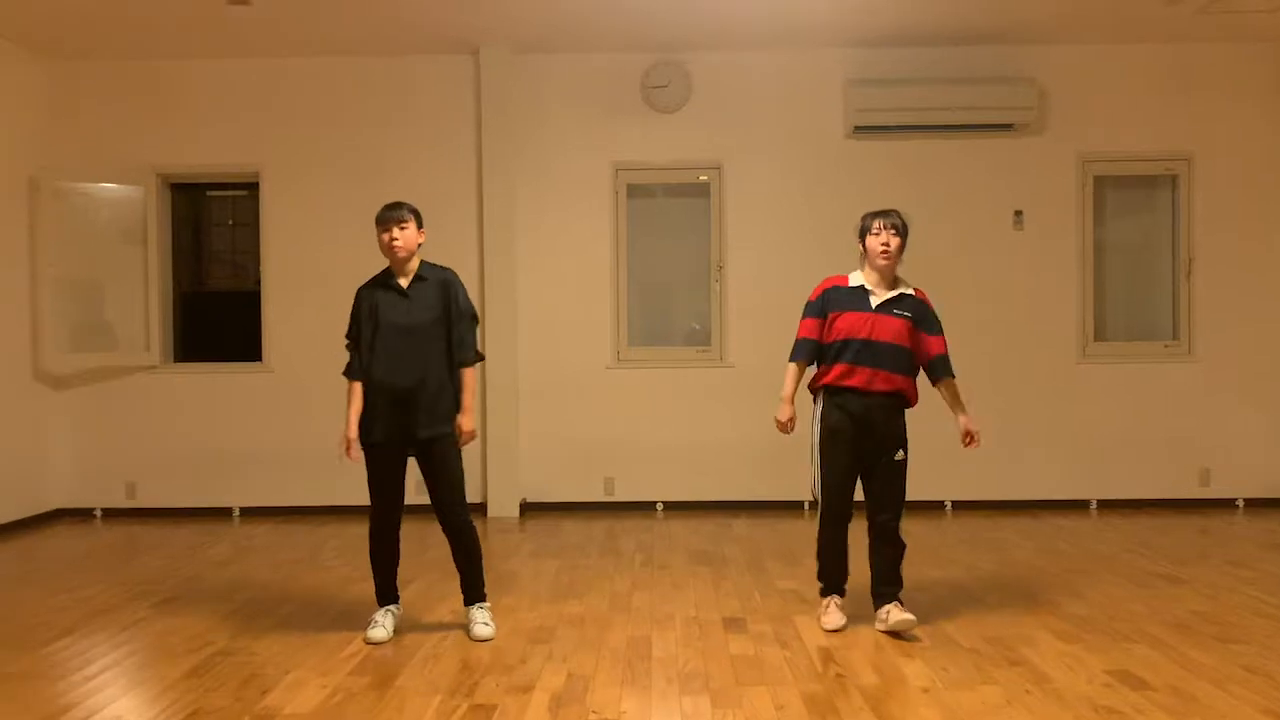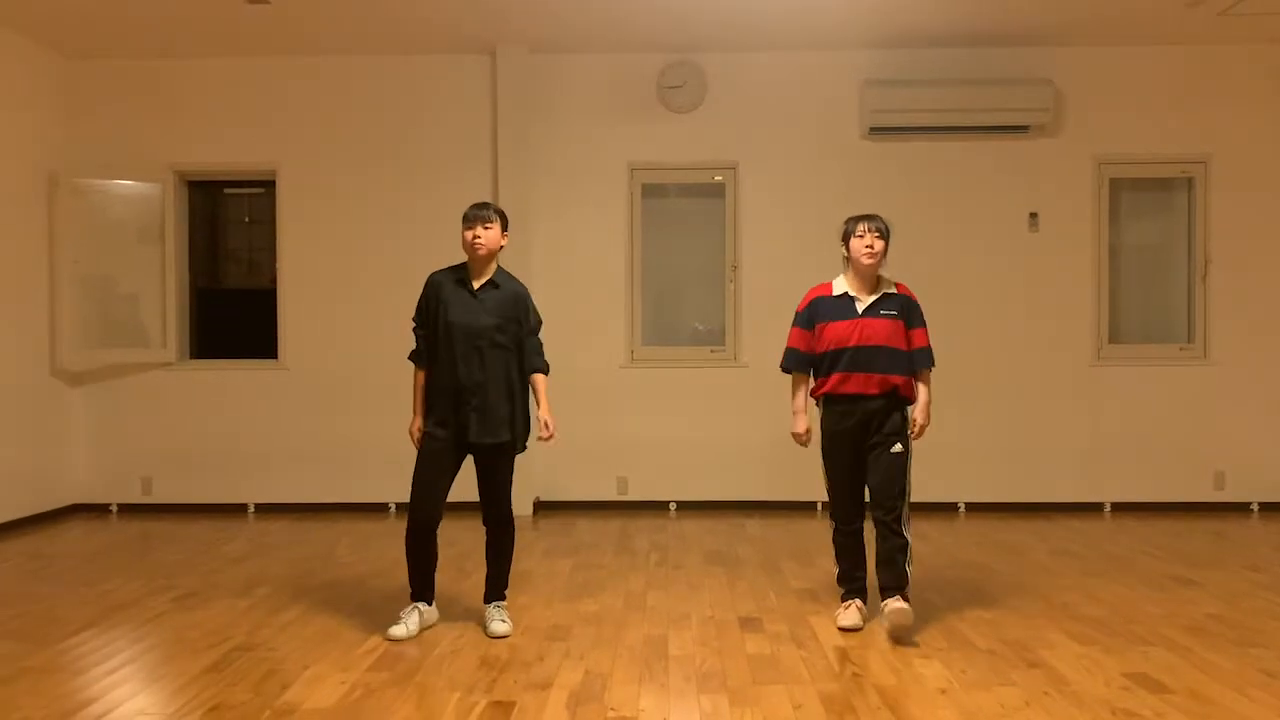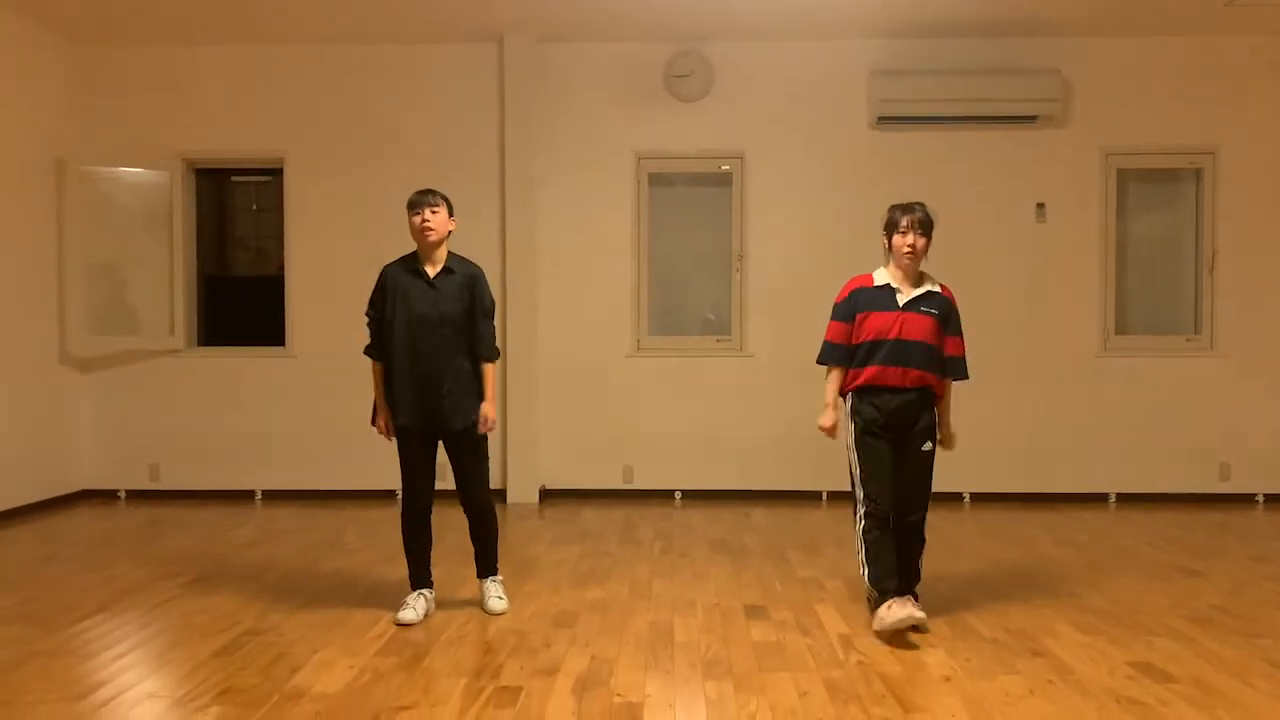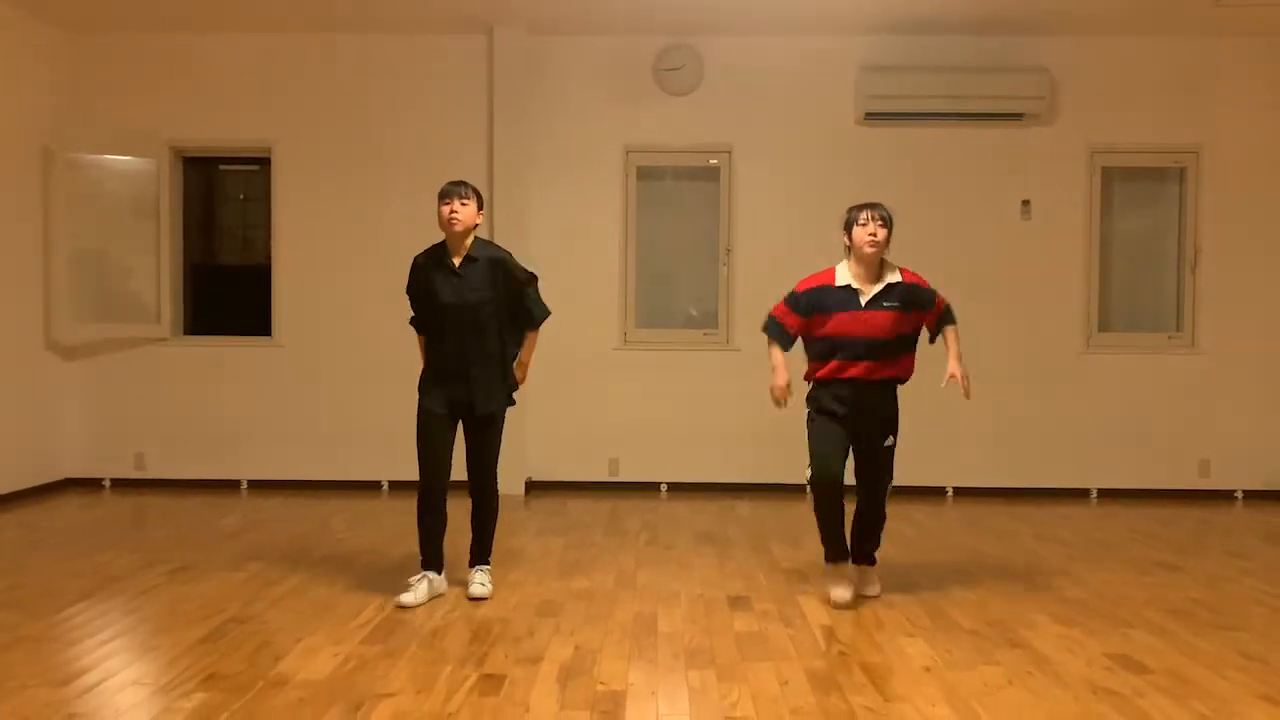
dt=1s
person 1, frame 1
left shoulder: (445, 284)
right shoulder: (368, 294)
left elbow: (465, 351)
right elbow: (357, 364)
left wrist: (467, 410)
right wrist: (352, 420)
left hip: (436, 420)
right hip: (383, 422)
left knee: (454, 514)
right knee: (384, 519)
left ankle: (477, 604)
right ankle: (388, 606)
person 1, frame 2
left shoulder: (515, 293)
right shoulder: (438, 285)
left elbow: (532, 357)
right elbow: (423, 354)
left wrist: (543, 407)
right wrist: (418, 412)
left hip: (497, 420)
right hip: (444, 420)
left knee: (498, 516)
right knee: (422, 513)
left ankle: (496, 602)
right ankle: (421, 603)
person 1, frame 3
left shoulder: (470, 276)
right shoulder: (392, 277)
left elbow: (485, 344)
right elbow: (378, 347)
left wrist: (488, 399)
right wrist: (381, 404)
left hip: (461, 405)
right hip: (411, 408)
left knee: (476, 497)
right knee: (416, 501)
left ankle: (490, 579)
right ankle: (421, 589)
person 1, frame 4
left shoulder: (498, 262)
right shoulder: (424, 265)
left elbow: (533, 315)
left wrist: (520, 365)
right wrist: (428, 369)
left hip: (488, 388)
right hip: (437, 389)
left knee: (482, 481)
right knee: (431, 481)
left ankle: (480, 566)
right ankle: (431, 572)
person 2, frame 1
left shoulder: (916, 303)
right shoulder: (831, 291)
left elbow: (938, 364)
right elbow: (804, 350)
left wrist: (961, 414)
right wrist: (786, 399)
left hip: (887, 413)
right hip: (838, 408)
left knee: (887, 514)
right knee: (834, 507)
left ankle: (887, 602)
right ankle: (831, 593)
person 2, frame 2
left shoulder: (903, 300)
right shoulder: (818, 300)
left elbow: (920, 361)
right elbow: (800, 363)
left wrist: (923, 404)
right wrist: (799, 412)
left hip: (888, 414)
right hip: (839, 413)
left knee: (890, 506)
right knee: (845, 511)
left ankle: (895, 596)
right ankle: (852, 596)
person 2, frame 3
left shoulder: (941, 300)
right shoulder: (858, 292)
left elbow: (949, 366)
right elbow: (836, 354)
left wrist: (945, 419)
right wrist: (830, 405)
left hip: (918, 412)
right hip: (869, 408)
left knee: (912, 509)
right knee: (876, 504)
left ankle: (906, 593)
right ankle: (884, 597)
person 2, frame 4
left shoulder: (907, 287)
right shoulder: (817, 288)
left elbow: (944, 316)
right elbow: (778, 326)
left wrist: (954, 359)
right wrist: (779, 369)
left hip: (880, 399)
right hip: (830, 399)
left knee: (874, 490)
right knee: (826, 477)
left ankle: (865, 563)
right ankle: (838, 563)
